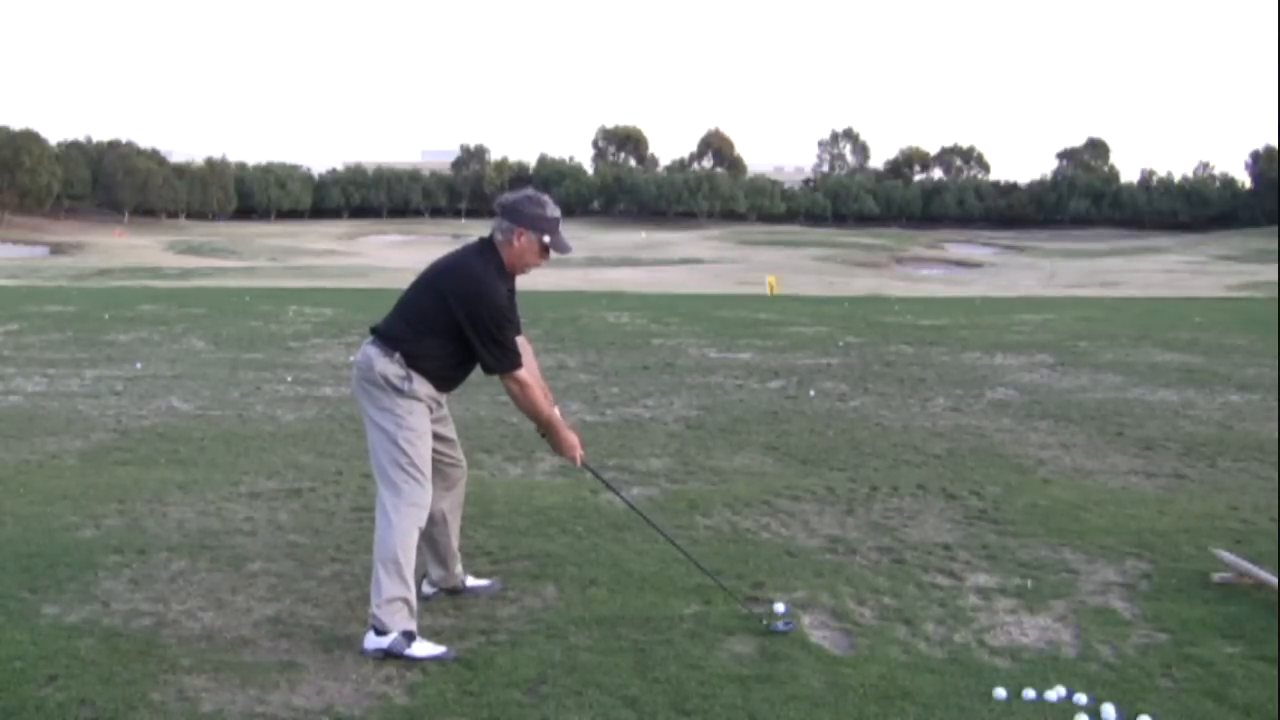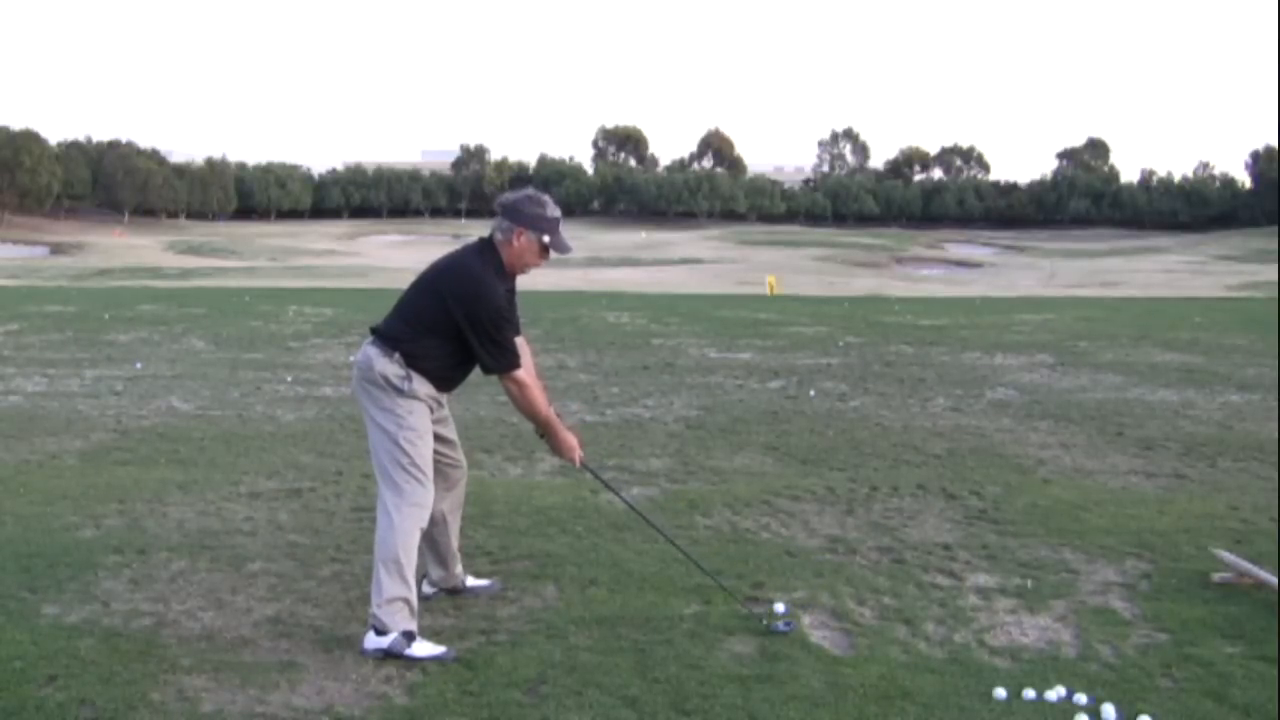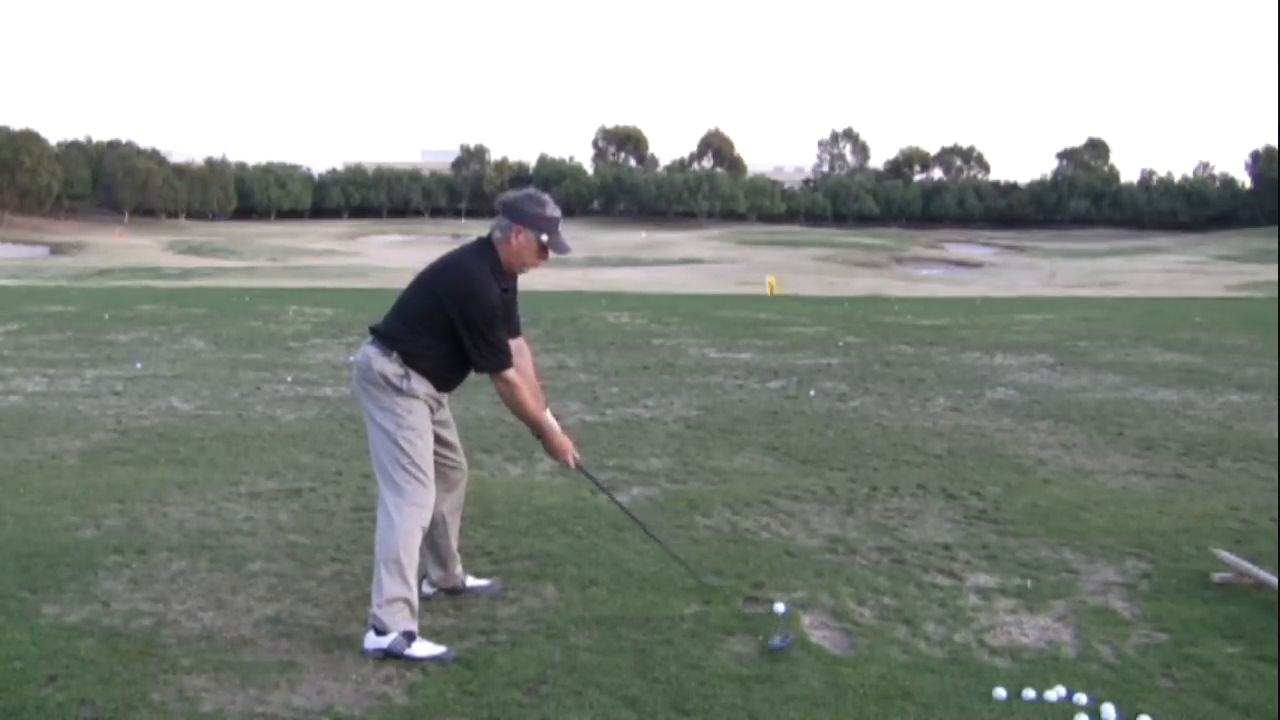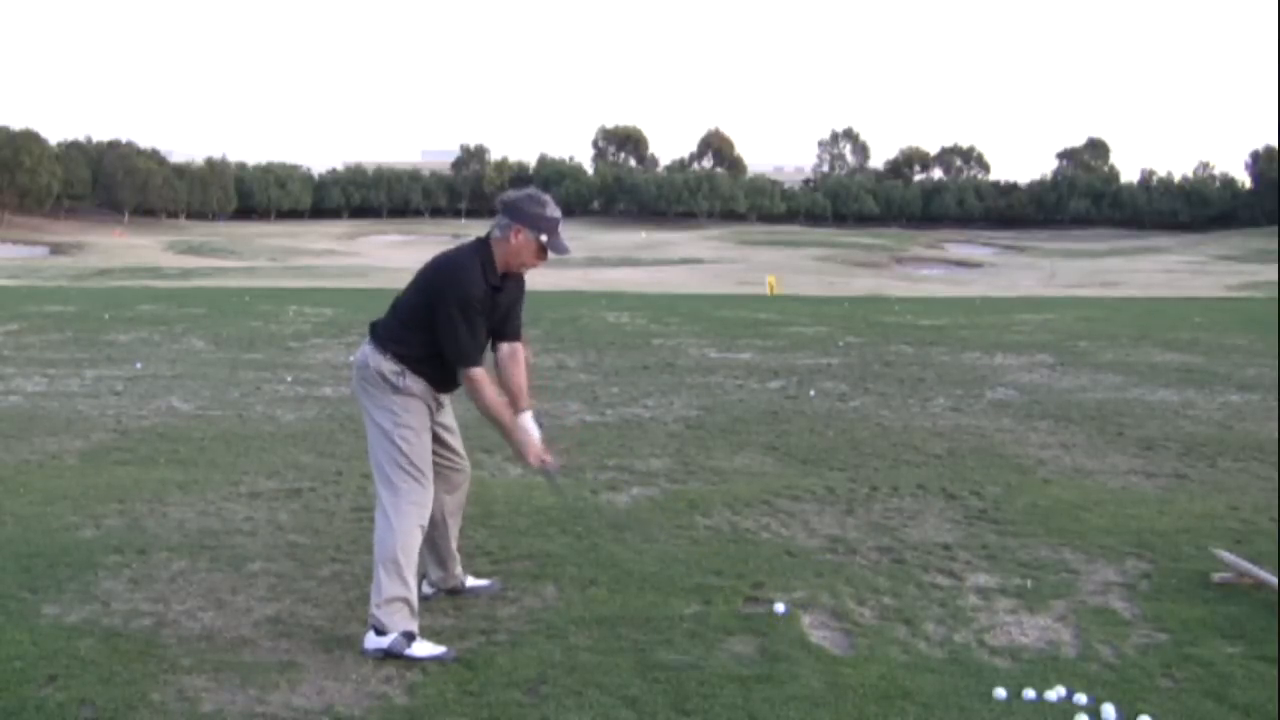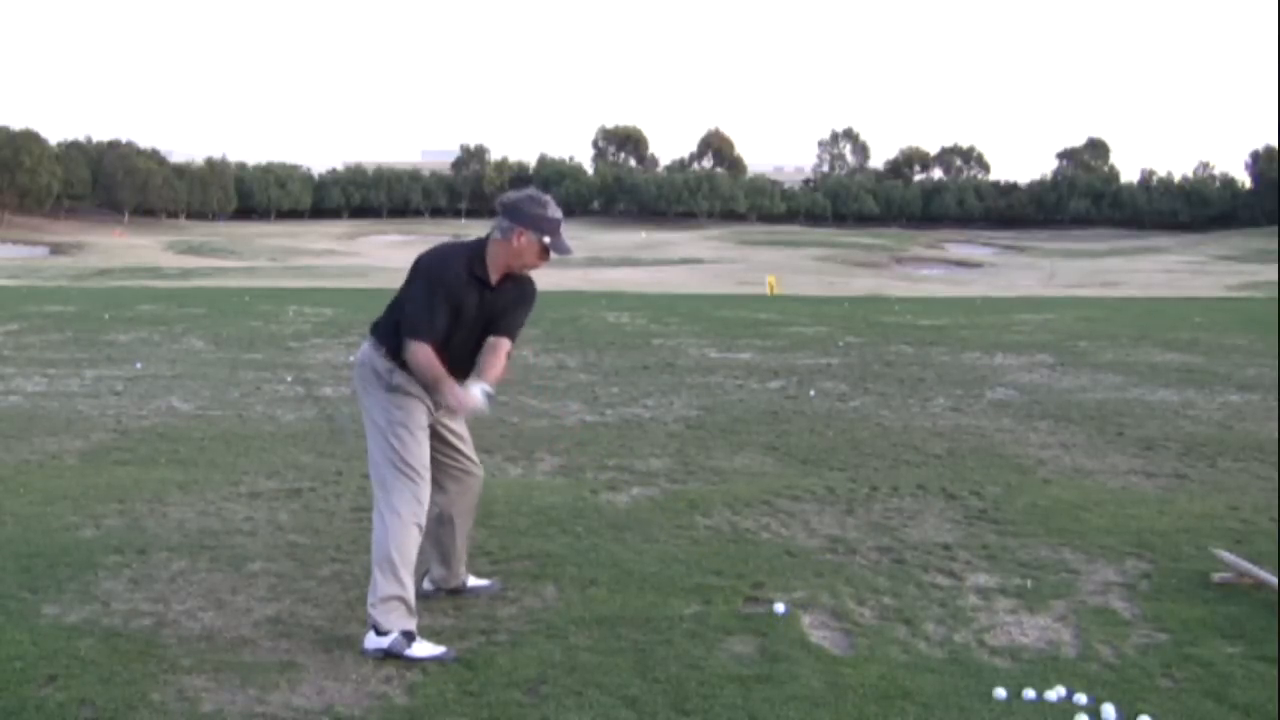
dt=0.2s
person 1, frame 1
left shoulder: (493, 269)
right shoulder: (479, 283)
left elbow: (519, 345)
right elbow: (514, 377)
left wrist: (554, 412)
right wrist: (555, 432)
left hip: (417, 379)
right hip: (394, 378)
left knee: (448, 474)
right knee: (408, 495)
left ankle: (443, 575)
right ankle: (388, 628)
person 1, frame 2
left shoulder: (494, 270)
right shoulder: (478, 283)
left elbow: (518, 347)
right elbow: (512, 377)
left wrist: (551, 416)
right wrist: (554, 432)
left hip: (418, 379)
right hip: (394, 378)
left knee: (448, 474)
right knee: (410, 496)
left ankle: (443, 575)
right ankle: (388, 628)
person 1, frame 3
left shoulder: (500, 274)
right shoulder: (473, 281)
left elbow: (516, 349)
right elbow: (502, 375)
left wrist: (548, 417)
right wrist: (547, 434)
left hip: (422, 380)
right hip: (394, 378)
left knee: (449, 475)
right knee: (411, 496)
left ankle: (443, 576)
right ankle: (389, 628)
person 1, frame 4
left shoulder: (511, 282)
right shoulder: (461, 276)
left elbow: (511, 351)
right elbow: (469, 370)
left wrist: (526, 419)
right wrist: (516, 435)
left hip: (428, 381)
right hip: (392, 376)
left knee: (452, 477)
right knee: (409, 496)
left ankle: (442, 576)
right ankle: (389, 628)
person 1, frame 5
left shoulder: (521, 290)
right shoulder: (443, 265)
left elbow: (498, 347)
right elbow: (417, 348)
left wrist: (479, 390)
right wrist: (450, 389)
left hip: (441, 386)
right hip: (392, 377)
left knee: (462, 479)
right knee: (407, 497)
left ankle: (445, 576)
right ankle: (388, 628)
